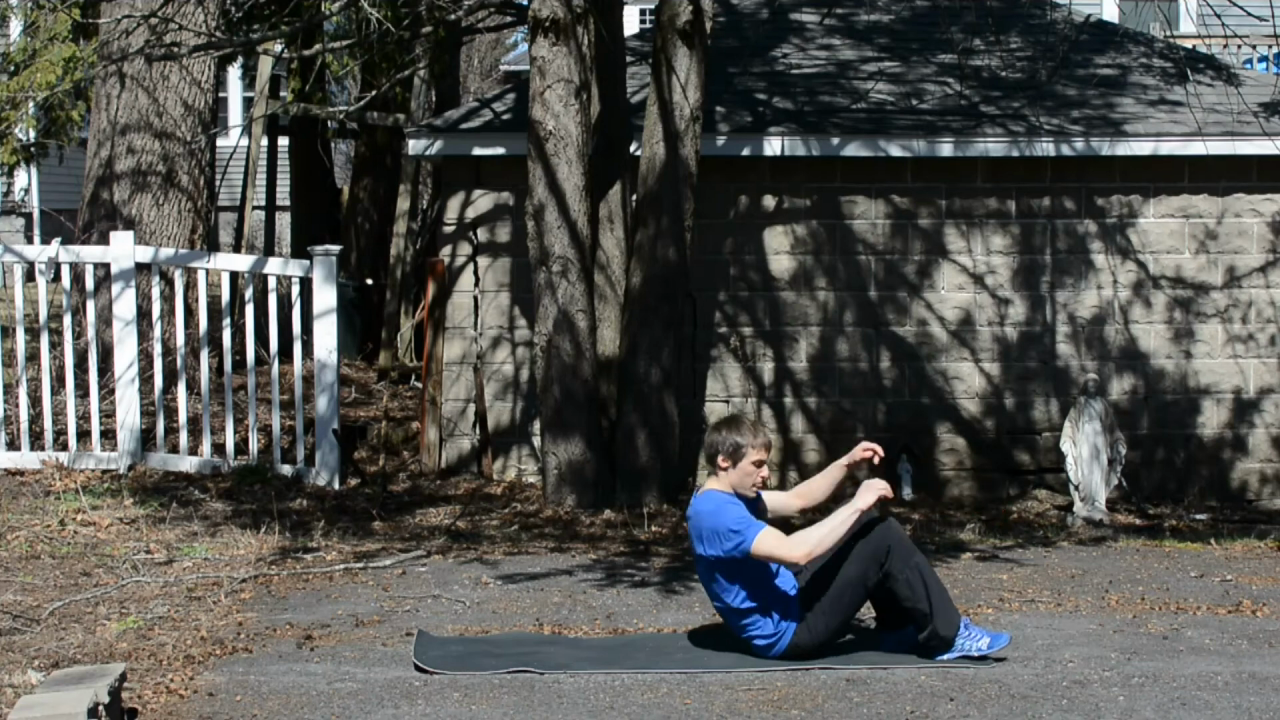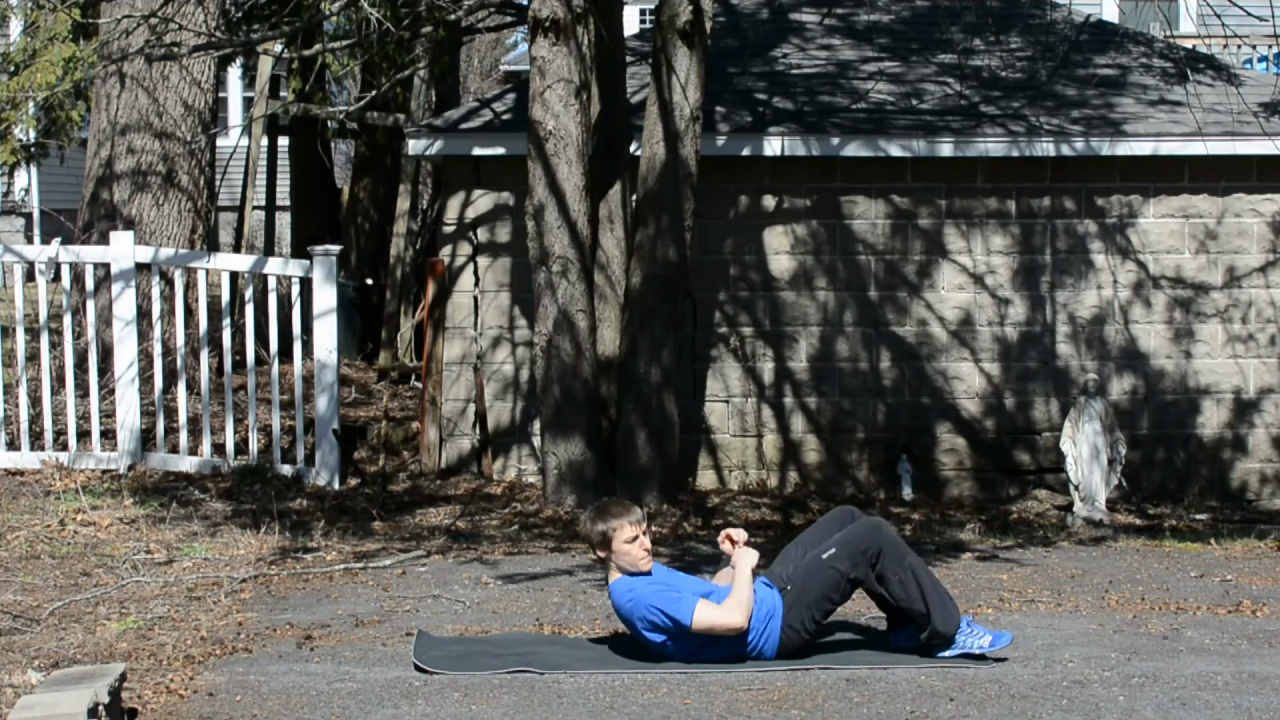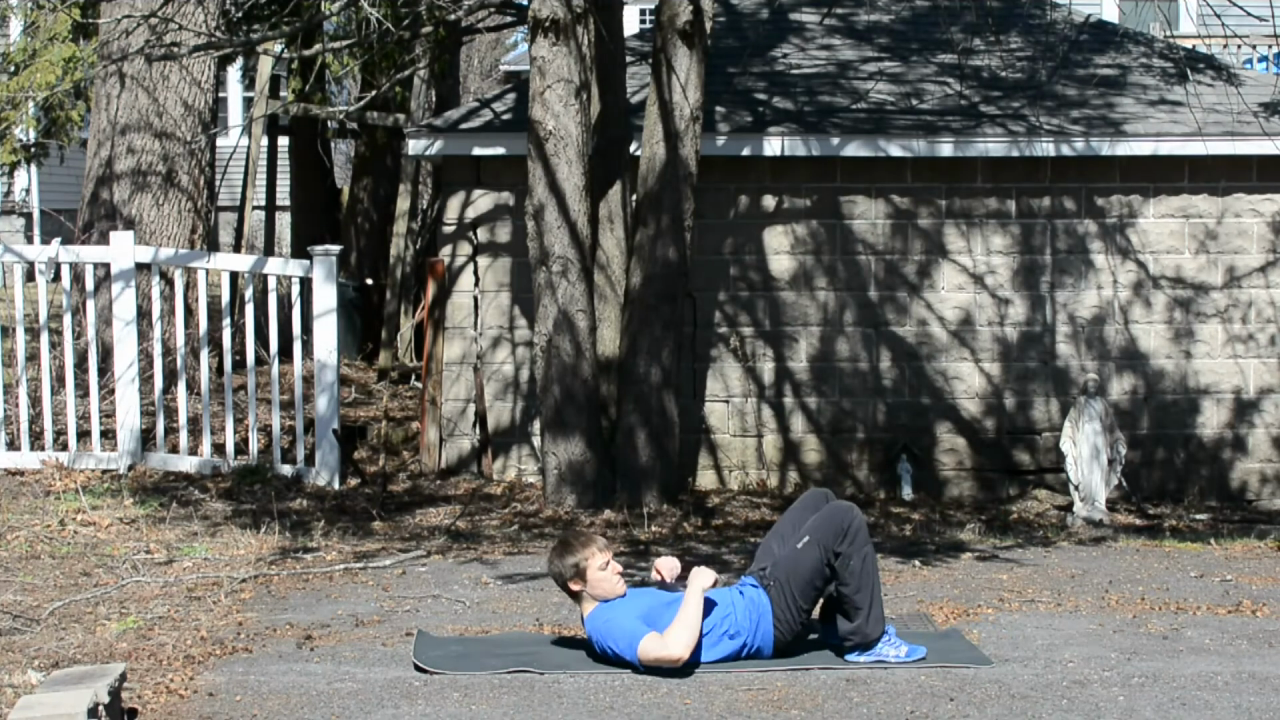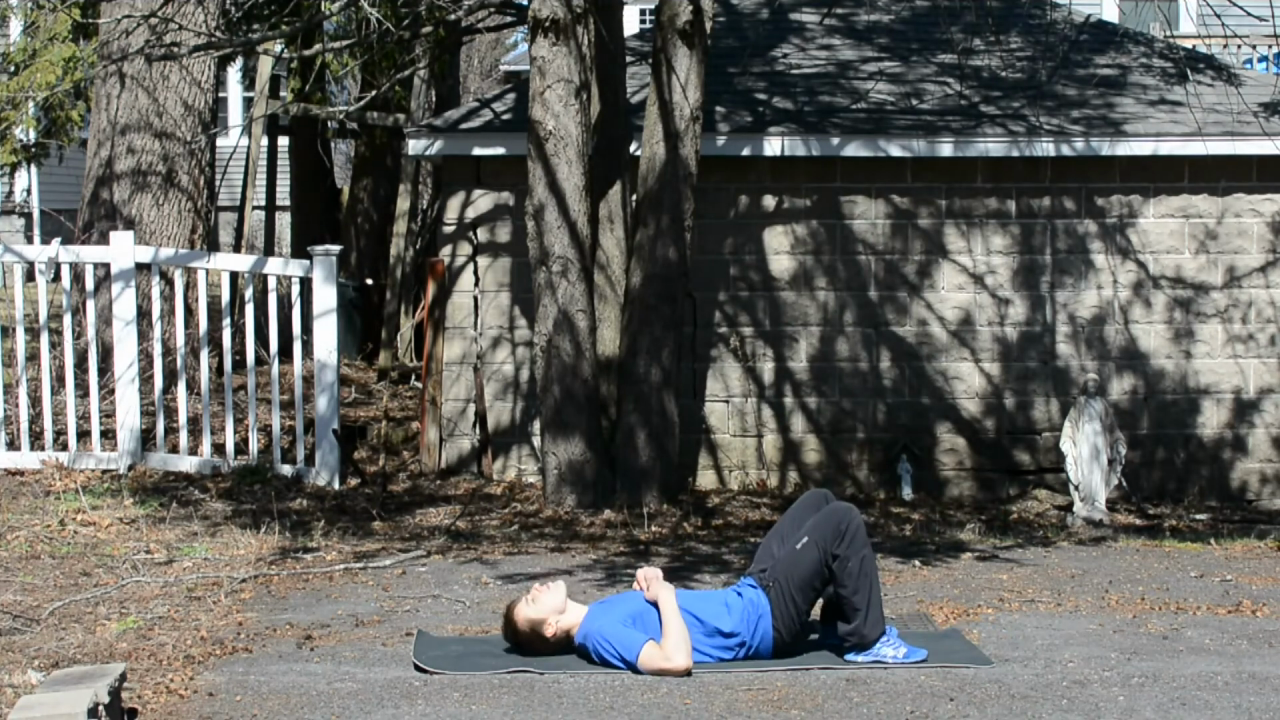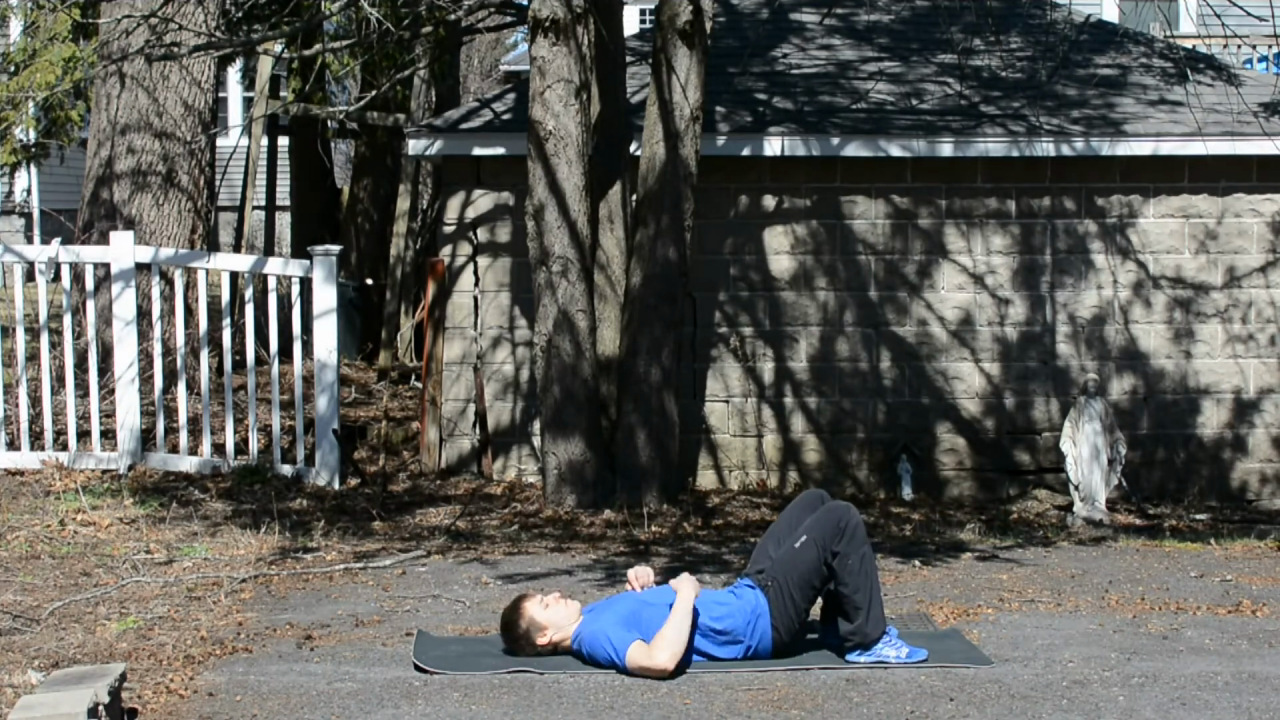
dt=0.7s
person 1, frame 1
left shoulder: (724, 494)
right shoulder: (717, 513)
left elbow: (795, 501)
right elbow: (798, 551)
left wrist: (845, 463)
right wrist: (857, 505)
left hip: (785, 602)
right hip: (787, 631)
left knee: (863, 521)
right knee: (884, 536)
left ankle: (901, 629)
right ankle: (944, 638)
person 1, frame 2
left shoulder: (642, 573)
right shoulder: (636, 597)
right elbow: (734, 619)
left wrist: (732, 561)
right wrist: (744, 565)
left hip: (770, 597)
right hip: (777, 624)
left knee: (848, 518)
right knee: (874, 535)
left ankle: (907, 625)
right ankle: (945, 633)
person 1, frame 3
left shoulder: (613, 604)
right shoulder: (606, 626)
right elbow: (675, 652)
left wrist: (665, 581)
right wrist: (695, 588)
left hip: (751, 593)
right hip: (767, 619)
left knee: (821, 500)
right knee: (845, 519)
left ankle: (840, 626)
right ankle: (866, 641)
person 1, frame 4
left shoulder: (598, 616)
right shoulder: (599, 634)
right elbow: (676, 661)
left wrist: (648, 585)
right wrist: (664, 596)
left hip: (750, 596)
right hip: (764, 622)
left knee: (821, 501)
right knee: (843, 520)
left ankle: (840, 628)
right ankle: (866, 641)
person 1, frame 5
left shoulder: (594, 617)
right shoulder: (595, 638)
right elbow: (662, 661)
left wrist: (644, 584)
right wrist: (683, 595)
left hip: (747, 593)
right hip: (764, 619)
left knee: (816, 500)
right knee: (840, 519)
left ankle: (839, 627)
right ankle: (867, 641)
